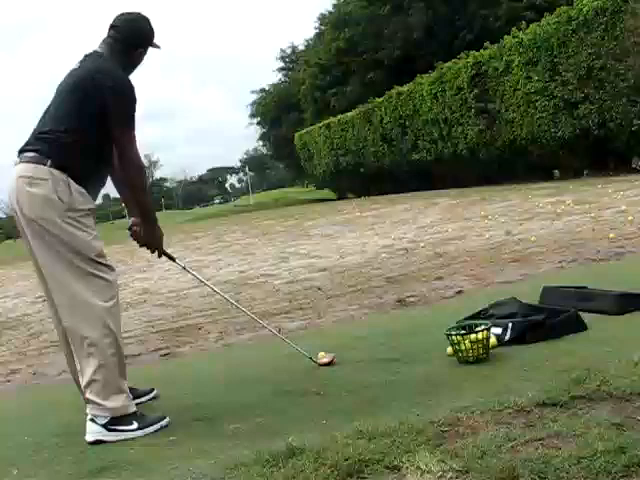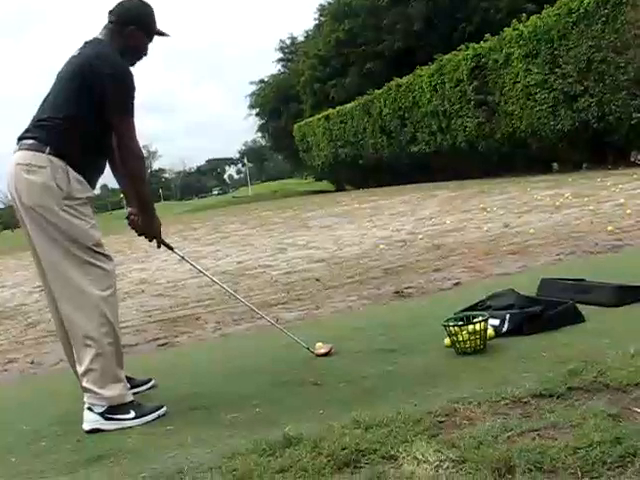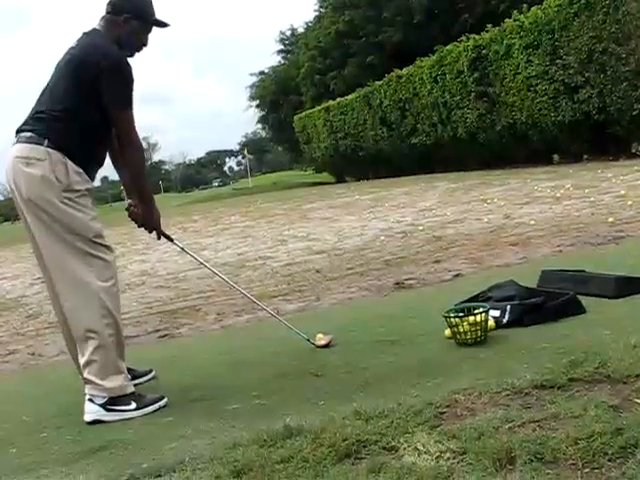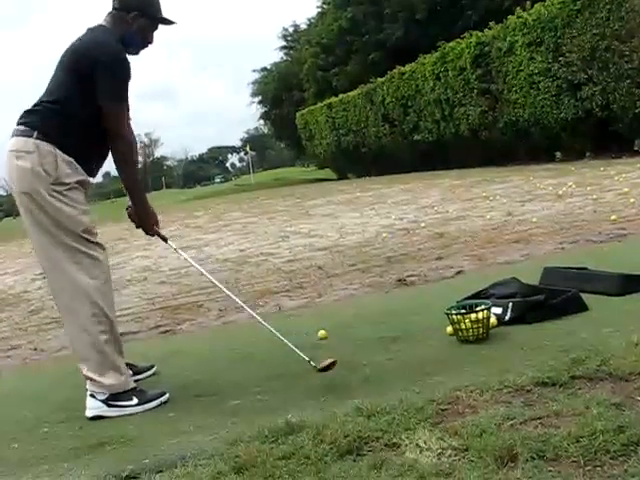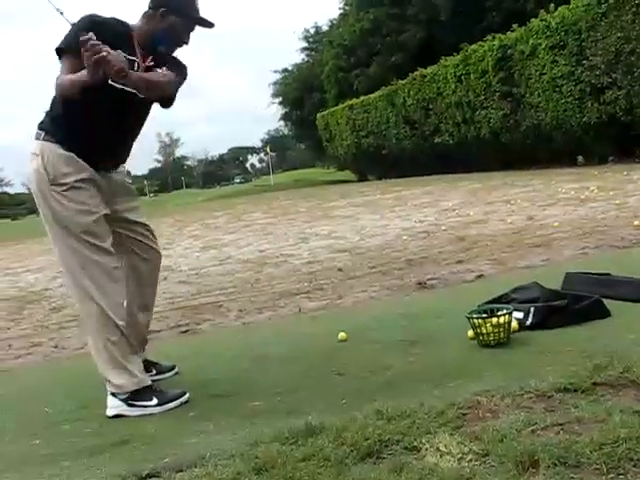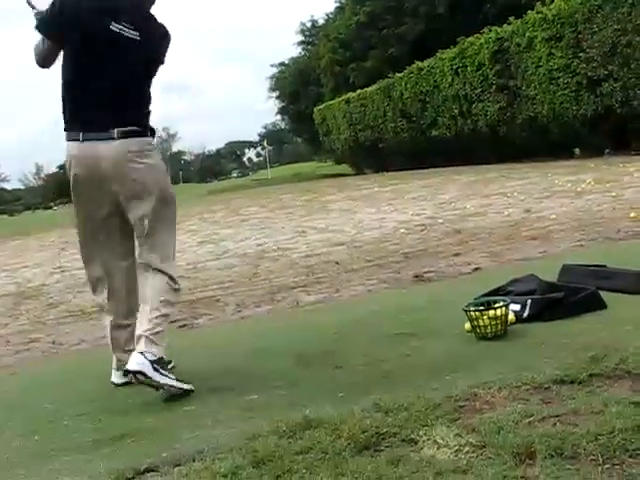
dt=0.5s
person 1, frame 1
left shoulder: (87, 72)
right shoulder: (114, 83)
left elbow: (109, 156)
right elbow: (129, 161)
left wrist: (134, 214)
right wrist: (149, 222)
left hip: (32, 182)
right hip: (52, 187)
left knee: (74, 297)
right knee: (94, 293)
left ankle: (105, 390)
right ankle: (108, 413)
person 1, frame 2
left shoulder: (89, 61)
right shoulder: (112, 70)
left elbow: (109, 145)
right elbow: (127, 148)
left wrist: (132, 204)
right wrist: (147, 211)
left hip: (32, 171)
right hip: (50, 175)
left knee: (70, 286)
right knee: (91, 281)
left ankle: (102, 378)
right ankle: (104, 402)
person 1, frame 3
left shoulder: (88, 52)
right shoulder: (110, 60)
left elbow: (110, 137)
right elbow: (127, 139)
left wrist: (134, 195)
right wrist: (147, 202)
left hip: (31, 164)
right hip: (49, 168)
left knee: (72, 278)
right knee: (93, 273)
left ankle: (103, 370)
right ankle: (106, 393)
person 1, frame 4
left shoulder: (96, 49)
right shoulder: (108, 53)
left elbow: (113, 136)
right elbow: (120, 136)
left wrist: (134, 198)
right wrist: (141, 203)
left hip: (43, 161)
right hip: (44, 162)
left knee: (75, 270)
right knee: (84, 270)
left ankle: (104, 365)
right ankle: (107, 390)
person 1, frame 5
left shoulder: (170, 66)
left elbow: (162, 86)
right elbow: (63, 87)
left wrist: (121, 67)
right wrist: (91, 73)
left hip: (106, 170)
right hip: (60, 162)
left knee: (142, 254)
right knee: (98, 271)
left ankle: (131, 360)
right ankle: (126, 390)
person 1, frame 6
right shoulder: (154, 36)
left elbow: (43, 58)
left hip: (81, 153)
right hip: (134, 151)
left knee: (107, 265)
right knee: (157, 260)
left ankle: (126, 357)
right ankle: (146, 353)
